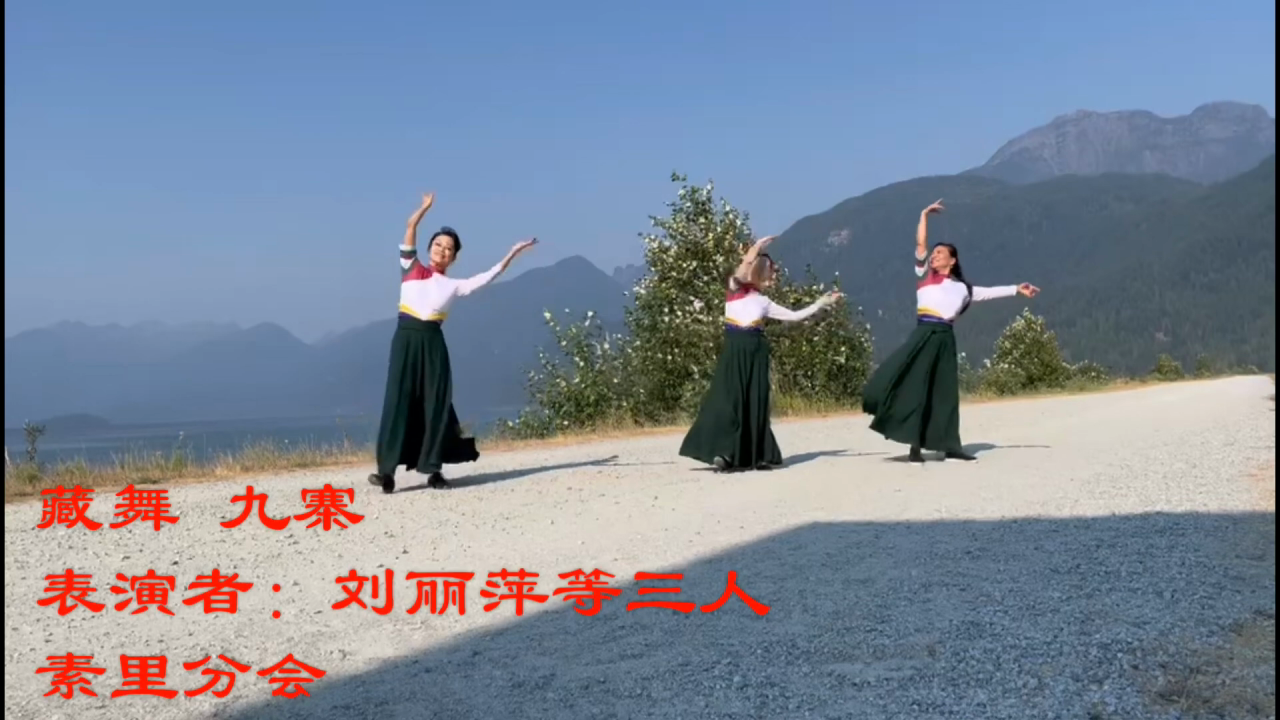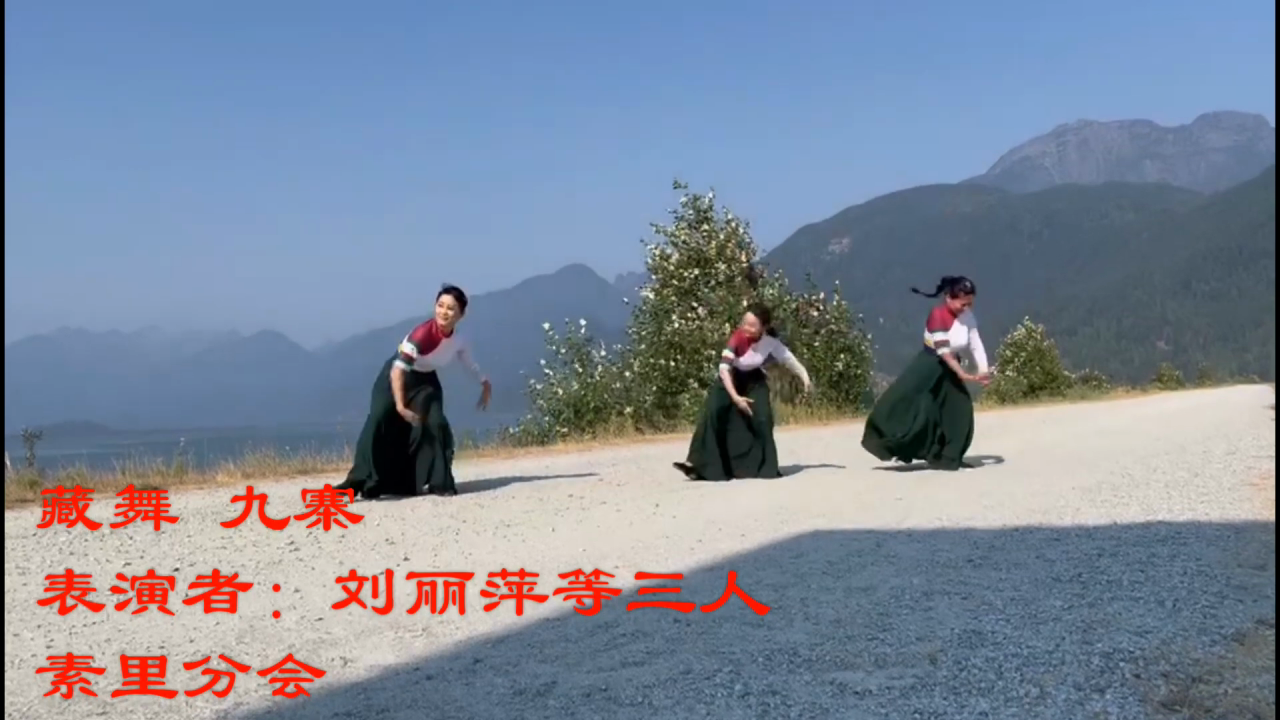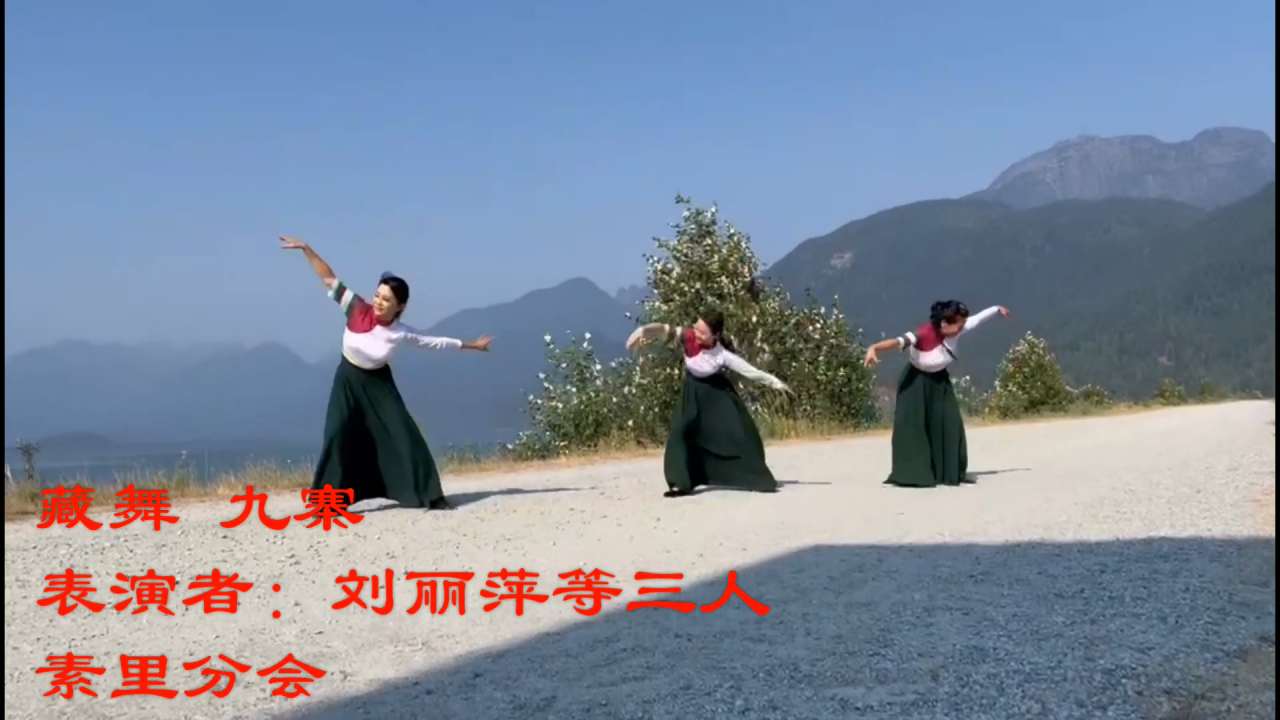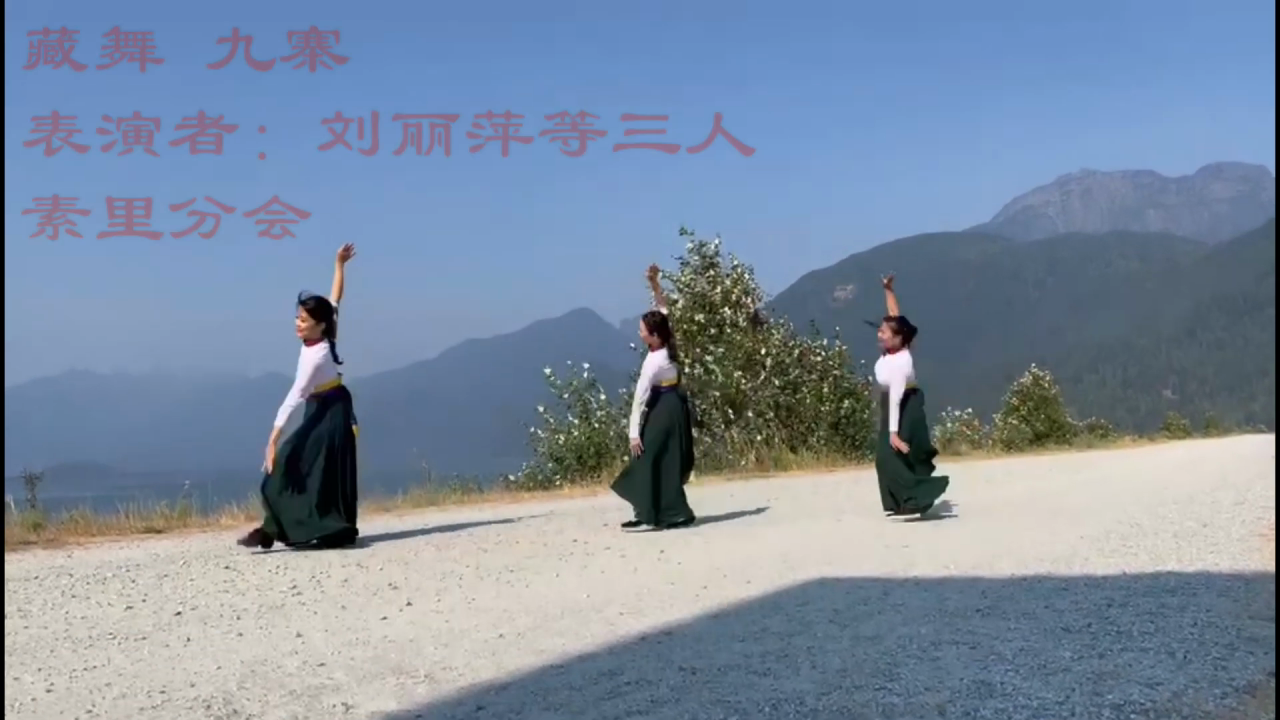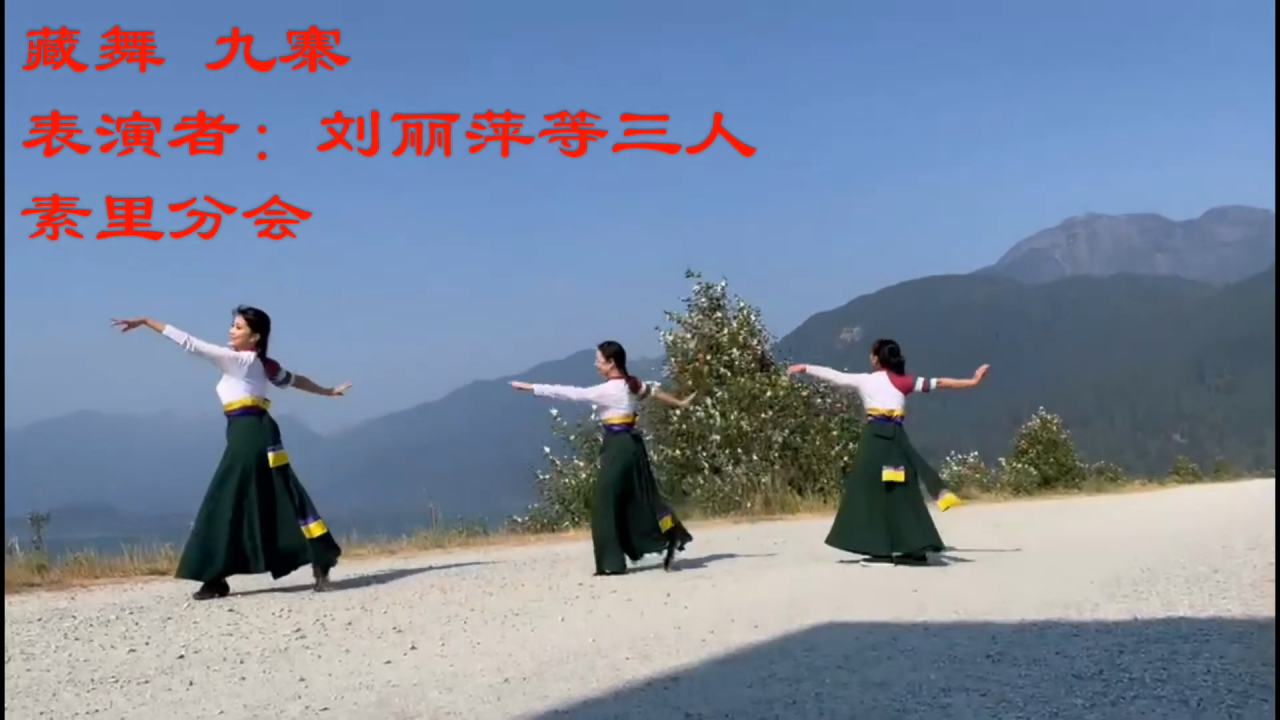
dt=0.5s
person 1, frame 1
left shoulder: (455, 285)
right shoulder: (412, 270)
left elbow: (487, 277)
right elbow: (409, 233)
left wrist: (513, 252)
right wrist: (424, 208)
left hip: (434, 343)
right hip: (406, 339)
left knee: (435, 405)
right knee: (397, 405)
left ankle: (434, 469)
right ankle: (387, 472)
person 1, frame 2
left shoulder: (459, 342)
right shoulder: (422, 333)
left elbow: (469, 365)
right elbow: (399, 369)
left wrist: (485, 384)
right wrist: (400, 405)
left hip: (425, 383)
right hip: (395, 379)
left knee: (436, 425)
right knee: (378, 422)
left ankle: (438, 481)
right ankle: (362, 481)
person 1, frame 3
left shoulder: (401, 334)
right shoulder: (357, 309)
left elbow: (435, 341)
right elbow: (329, 279)
left wrist: (470, 345)
right wrist: (306, 250)
left hip: (378, 385)
right hip: (346, 381)
left knee: (404, 437)
right knee: (336, 437)
left ankle: (429, 495)
person 1, frame 4
left shoulder: (314, 359)
right shoulder: (321, 338)
left elbow: (294, 398)
right elbow: (335, 300)
left wrist: (273, 441)
right wrist: (340, 265)
left hip: (333, 410)
right hip: (326, 407)
left knee: (294, 466)
right knee: (327, 470)
left ankle: (273, 529)
right ankle: (338, 530)
person 1, frame 5
left shoulder: (236, 360)
right shoulder: (264, 364)
left elbow: (191, 344)
right elbow: (294, 379)
left wrist: (146, 321)
right wrist: (329, 392)
left hip: (246, 433)
right hip: (257, 432)
left knee: (228, 504)
right knee: (280, 499)
left ankle: (215, 578)
right ankle: (320, 559)
person 2, frame 1
left shoulder: (962, 287)
right shoulder: (926, 275)
left elbow: (990, 292)
right elbow: (920, 245)
left wrist: (1016, 289)
right wrist: (924, 215)
left hip: (945, 339)
right hip: (924, 335)
left knee: (945, 393)
right knee: (913, 386)
left ankle: (950, 447)
right ankle: (915, 446)
person 2, frame 2
left shoulder: (968, 316)
right shoulder: (938, 316)
left elbow: (976, 344)
right elbow: (943, 352)
left wrist: (982, 369)
right wrist: (963, 375)
left hip: (950, 369)
right hip: (929, 364)
left knee: (961, 409)
right knee: (904, 399)
left ankle: (950, 458)
person 2, frame 3
left shoulder: (956, 331)
right shoulder: (924, 334)
left elbow: (976, 318)
right elbow: (899, 341)
left wrist: (997, 309)
right wrist: (874, 348)
left hip: (940, 381)
right hip: (915, 381)
left knee: (950, 424)
right knee: (909, 426)
left ankle: (953, 473)
right ankle: (909, 475)
person 2, frame 4
left shoulder: (900, 364)
right shoulder: (892, 344)
left elbow: (895, 398)
right elbow: (894, 312)
left wrist: (893, 431)
right wrist: (888, 290)
left hip: (906, 408)
right hip: (892, 404)
left knee: (891, 455)
right knee: (886, 455)
left ankle: (915, 499)
right ankle: (904, 502)
person 2, frame 5
left shoulder: (866, 381)
right shoulder: (905, 380)
left elbow: (834, 376)
right elbow: (937, 383)
left wrist: (805, 368)
right wrist: (972, 381)
left hip: (875, 436)
right hip: (897, 437)
left knee: (872, 491)
right knee: (902, 492)
left ankle: (882, 550)
right ankle: (915, 548)
person 3, frame 1
left shoulder: (763, 300)
right shoulder: (735, 287)
left elbow: (792, 316)
right elbow: (743, 270)
left wrist: (821, 303)
right wrist: (758, 245)
left hip: (757, 351)
right hip: (733, 348)
left knee: (756, 403)
right knee: (729, 400)
left ankle: (754, 456)
right ankle: (727, 453)
person 3, frame 2
left shoulder: (771, 342)
right shoulder: (736, 338)
left elbow: (788, 358)
right elbow: (724, 368)
left wrist: (803, 375)
right wrist: (735, 397)
left hip: (754, 383)
right hip: (731, 380)
left knee: (761, 420)
right knee: (713, 414)
left ankle: (764, 468)
right ankle: (696, 463)
person 3, frame 3
left shoulder: (723, 355)
right shoulder: (689, 336)
left elbow: (750, 371)
right elbow: (664, 329)
left wrist: (774, 382)
right wrist: (642, 330)
left hip: (718, 392)
right hip: (693, 389)
left knee: (739, 432)
right knee: (680, 432)
left ankle: (763, 480)
right ankle: (680, 484)
person 3, frame 4
left shoulder: (654, 362)
right shoulder: (667, 342)
left elbow: (640, 397)
right elbow: (663, 307)
left wrist: (634, 432)
right wrist: (654, 282)
left hip: (666, 407)
right hip: (673, 403)
left knee: (649, 459)
right knee: (667, 460)
left ankle: (648, 514)
right ankle: (676, 512)
person 3, frame 5
left shoulder: (608, 390)
right shoulder: (631, 383)
left elbow: (571, 393)
right elbow: (654, 391)
left wrist: (533, 388)
right wrist: (680, 403)
left hip: (618, 446)
right hip: (630, 444)
left knee: (607, 504)
right knee: (634, 499)
left ankle: (612, 562)
right ankle: (669, 537)
